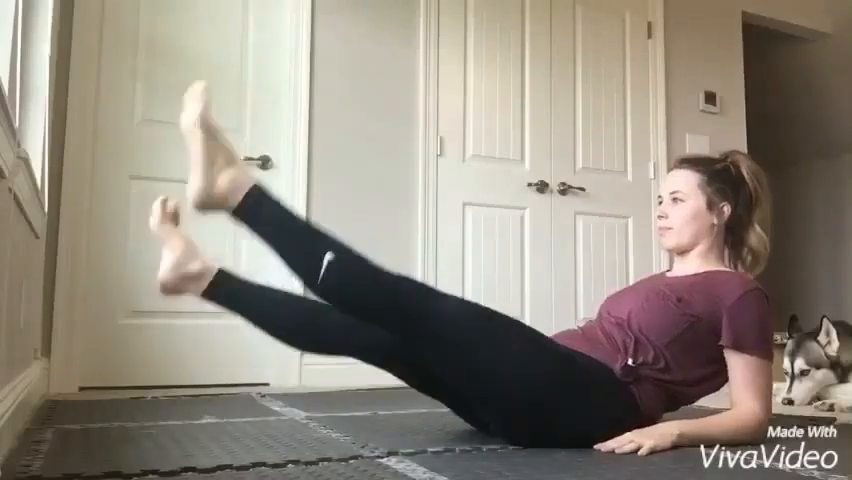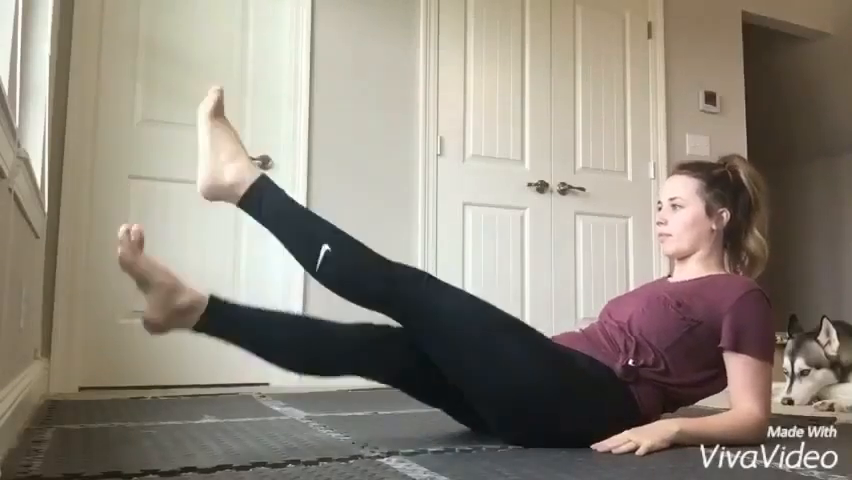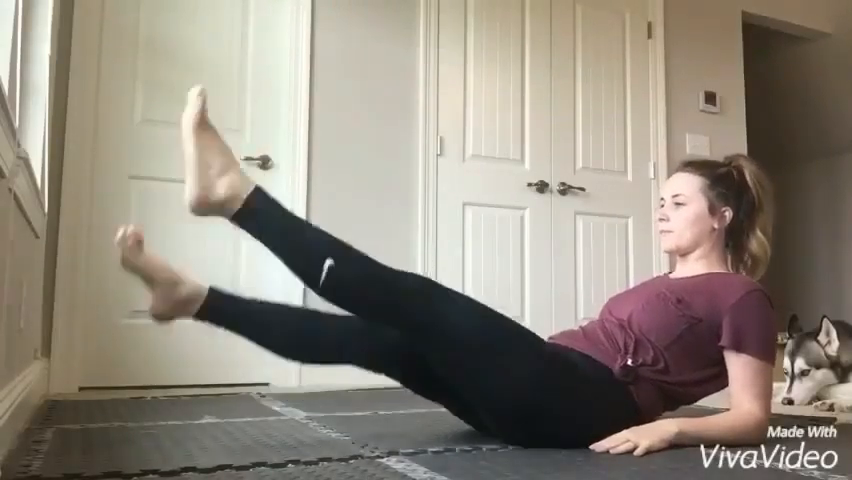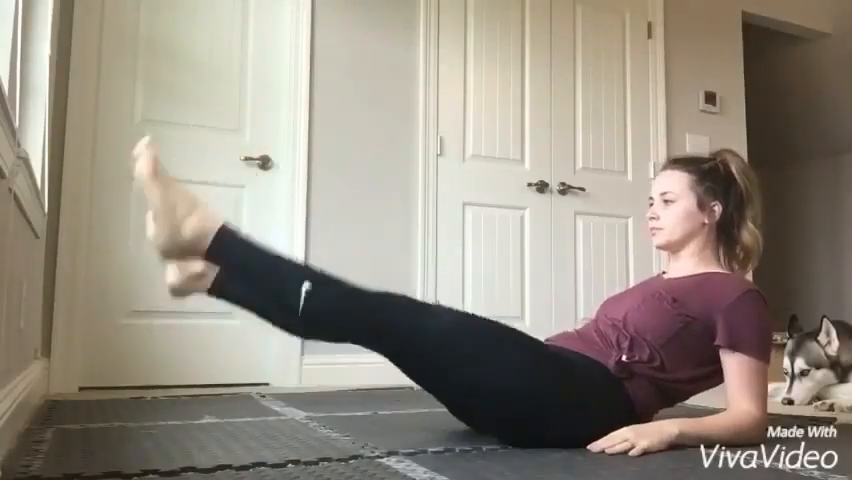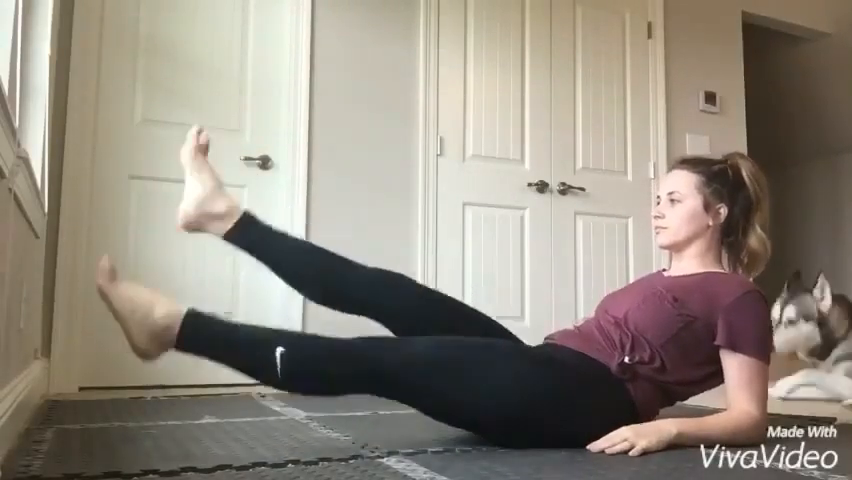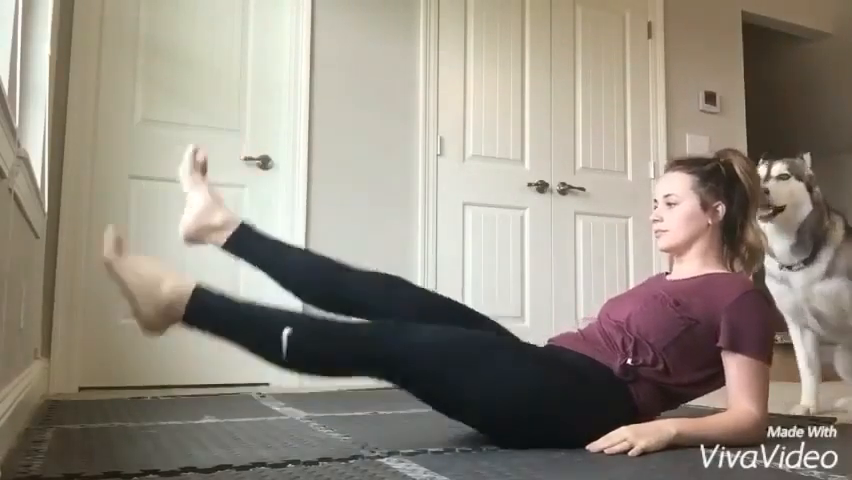
dt=0.5s
person 1, frame 1
left shoulder: (738, 294)
right shoulder: (668, 283)
left elbow: (754, 415)
left wrist: (675, 427)
left hip: (588, 405)
right hip: (555, 394)
left knee: (408, 306)
right knee: (369, 327)
right ankle: (202, 277)
person 1, frame 2
left shoulder: (739, 299)
right shoulder: (668, 288)
left elbow: (751, 419)
left wrist: (670, 426)
left hip: (585, 406)
right hip: (544, 395)
left knee: (409, 293)
right knee: (378, 345)
left ankle: (243, 182)
right ankle: (193, 307)
person 1, frame 3
left shoulder: (740, 298)
right shoulder: (670, 284)
left elbow: (751, 418)
left wrist: (670, 426)
left hip: (583, 406)
right hip: (546, 392)
left knee: (410, 299)
right knee: (377, 333)
left ankle: (237, 194)
right ankle: (192, 297)
person 1, frame 4
left shoulder: (733, 296)
right shoulder: (663, 283)
left elbow: (749, 417)
left wrist: (669, 427)
left hip: (585, 404)
right hip: (545, 398)
left knee: (398, 324)
right knee: (378, 316)
left ankle: (207, 235)
right ankle: (209, 271)
person 1, frame 5
left shoulder: (734, 297)
right shoulder: (661, 281)
left elbow: (749, 418)
left wrist: (667, 426)
left hip: (579, 406)
right hip: (540, 384)
left knee: (380, 361)
right knee: (391, 296)
left ankle: (179, 325)
right ankle: (225, 214)
person 1, frame 6
left shoulder: (739, 298)
right shoulder: (665, 283)
left elbow: (749, 417)
left wrist: (665, 425)
left hip: (581, 403)
right hip: (551, 387)
left knee: (398, 336)
right knee: (394, 302)
left ankle: (183, 299)
